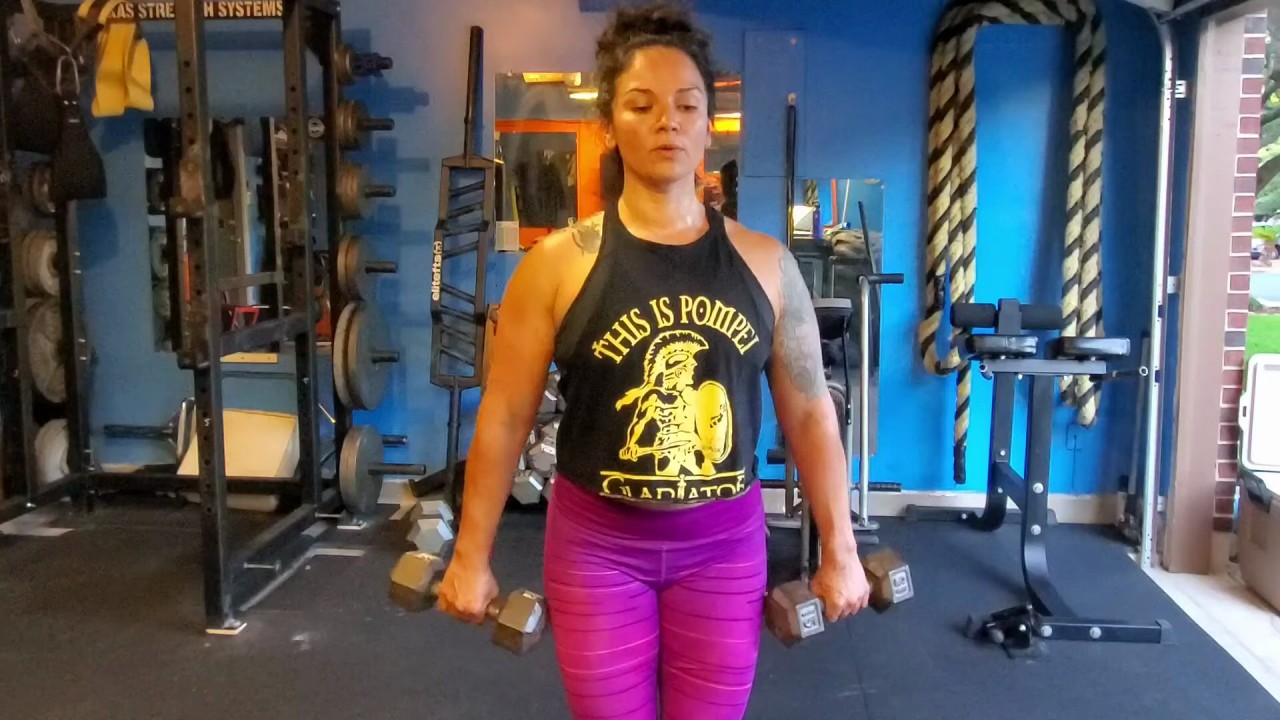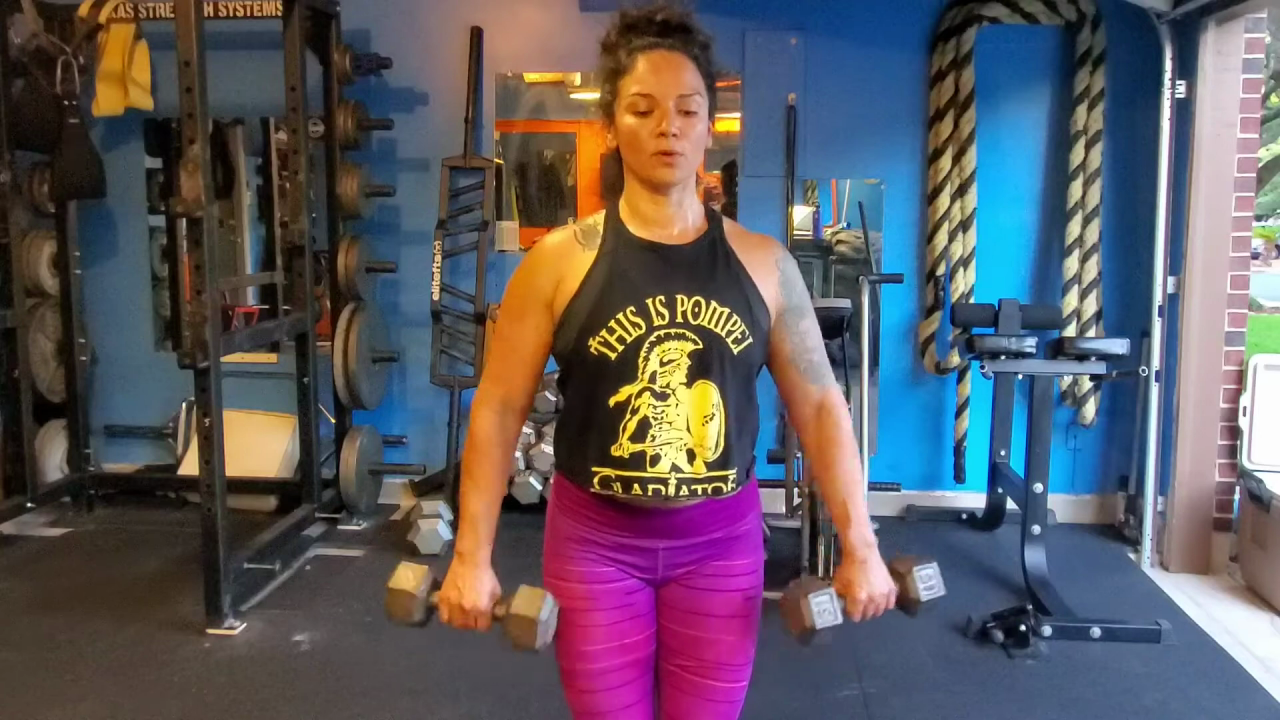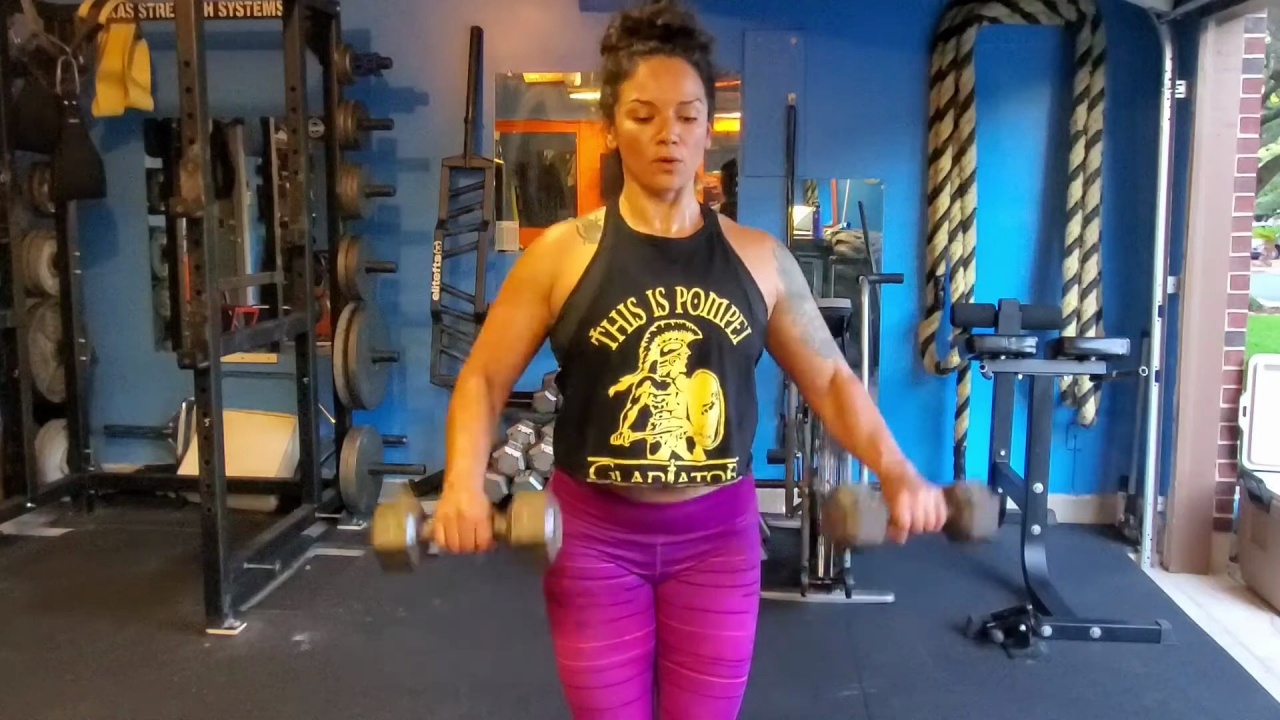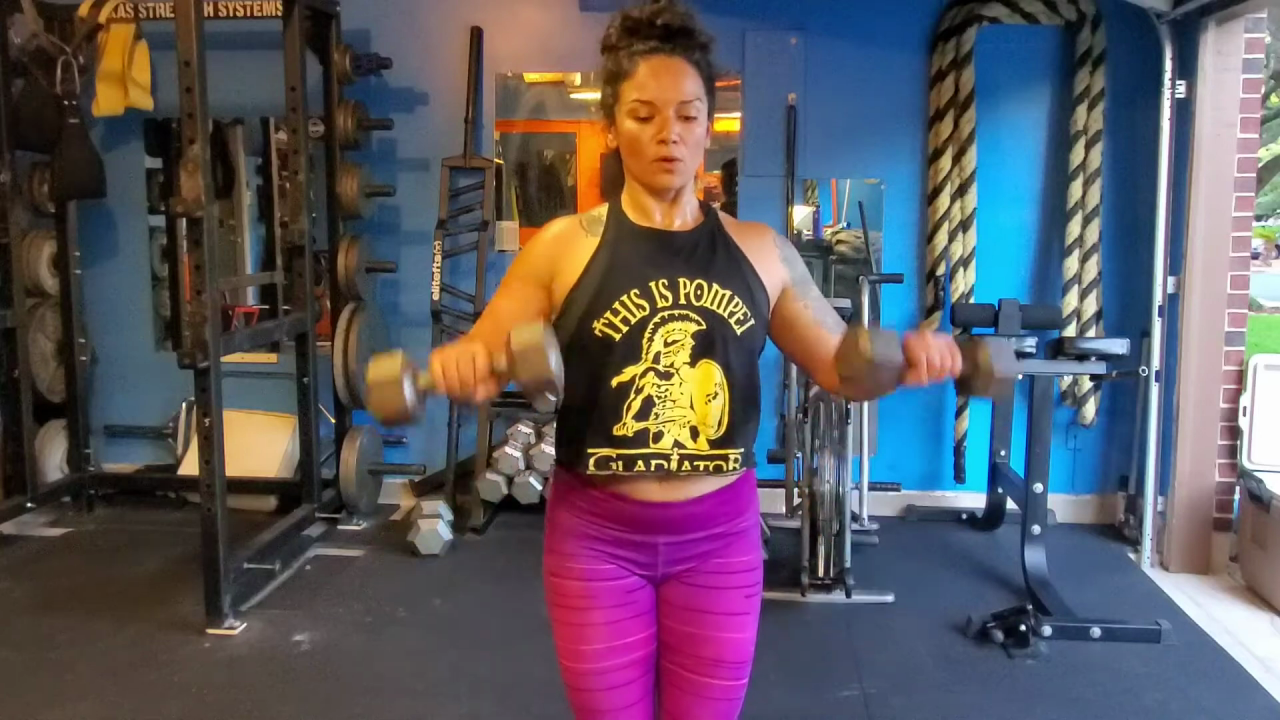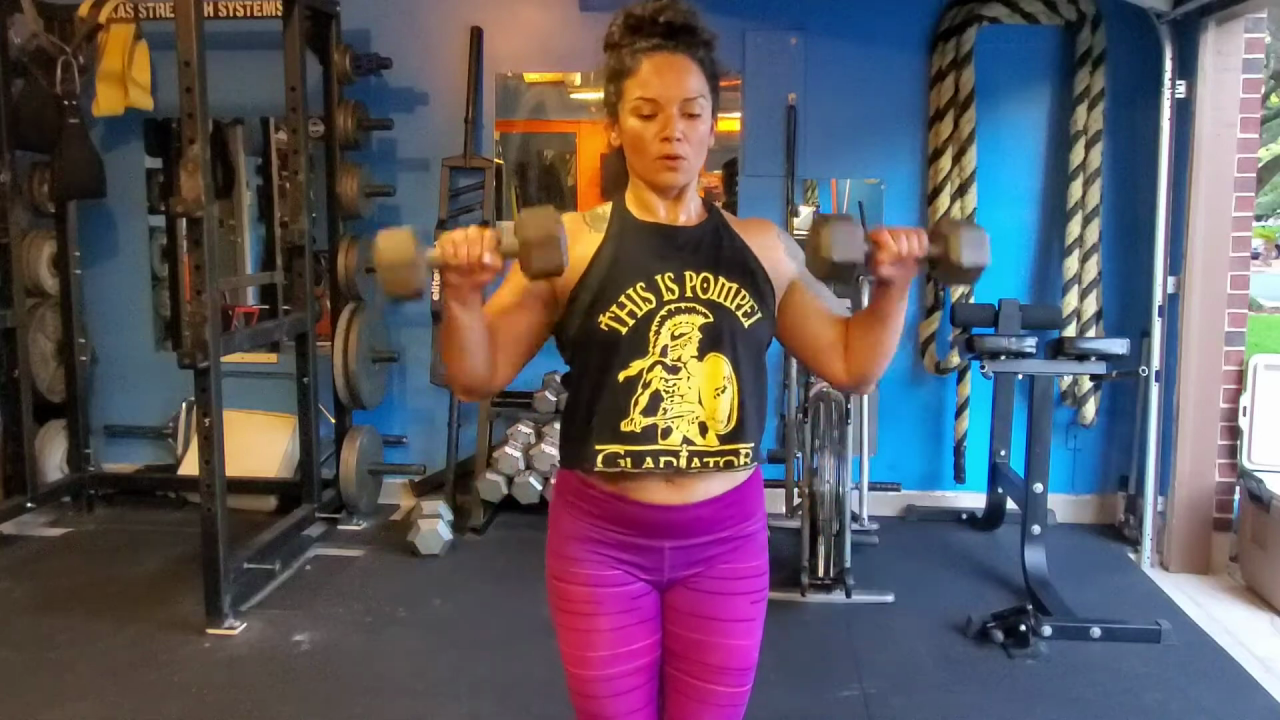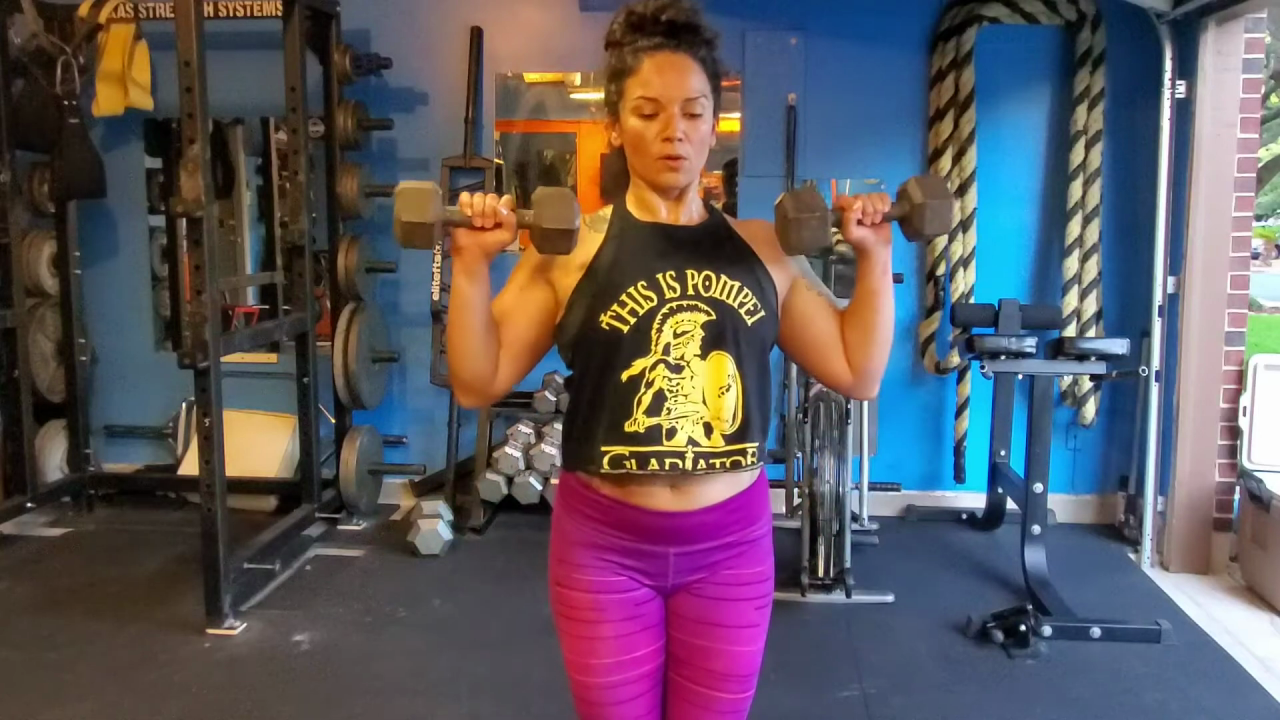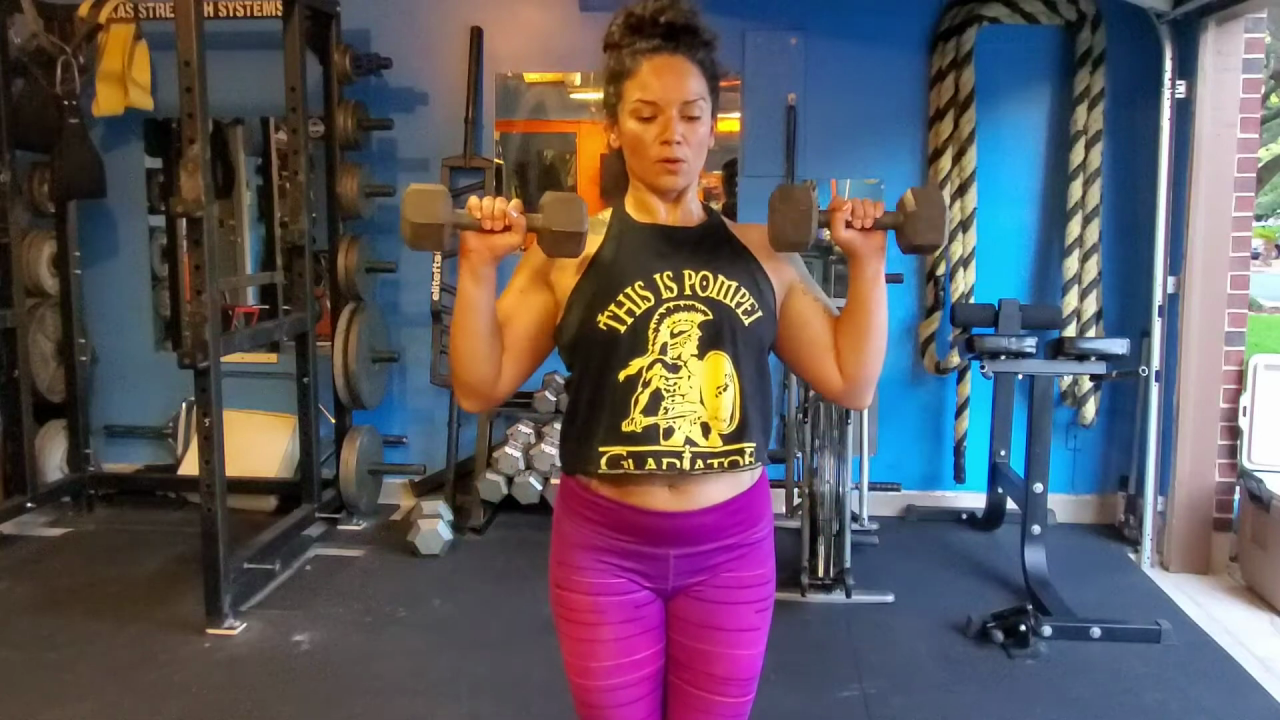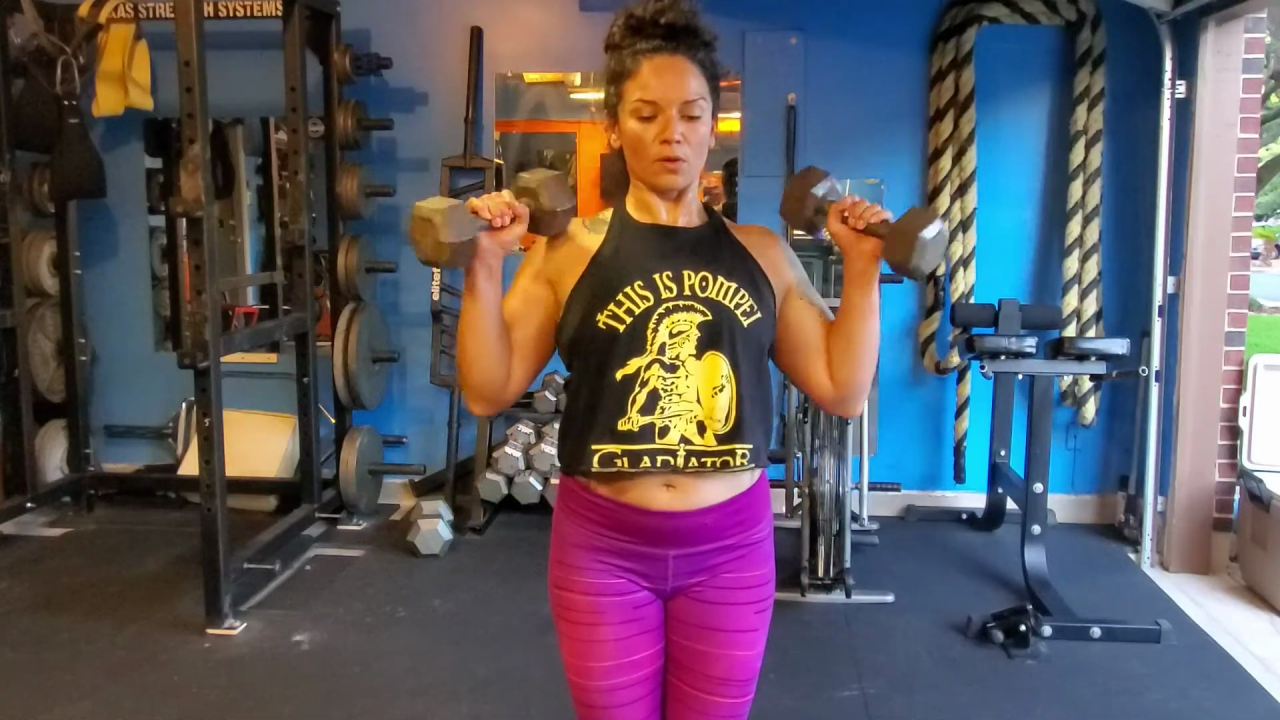
dt=0.2s
person 1, frame 1
left shoulder: (766, 262)
right shoulder: (559, 262)
left elbow: (810, 412)
right elbow: (504, 418)
left wrist: (839, 550)
right wrist: (472, 556)
left hip: (724, 544)
right hip: (597, 542)
person 1, frame 2
left shoulder: (764, 263)
right shoulder: (560, 259)
left elbow: (818, 404)
right elbow: (499, 409)
left wrist: (859, 545)
right wrist: (472, 554)
left hip: (720, 542)
right hip: (595, 539)
person 1, frame 3
left shoulder: (760, 257)
right shoulder: (563, 252)
left elbow: (830, 379)
right elbow: (481, 379)
left wrist: (898, 473)
right wrist: (463, 482)
left hip: (716, 534)
right hip: (595, 534)
person 1, frame 4
left shoulder: (759, 250)
right shoulder: (565, 246)
left elbow: (841, 363)
right elbow: (479, 361)
left wrist: (903, 361)
right wrist: (457, 367)
left hip: (719, 537)
right hip: (596, 537)
person 1, frame 5
left shoulder: (762, 246)
right shoulder: (570, 243)
left elbow: (848, 365)
right elbow: (477, 378)
left wrist: (891, 284)
right wrist: (462, 292)
left hip: (725, 537)
right hip: (601, 537)
person 1, frame 6
left shoulder: (764, 247)
right shoulder: (570, 247)
left elbow: (856, 373)
right elbow: (477, 383)
left wrist: (873, 256)
right wrist: (470, 265)
left hip: (731, 541)
right hip: (603, 541)
person 1, frame 7
left shoulder: (764, 251)
right shoulder: (566, 253)
left elbow: (852, 383)
right elbow: (479, 388)
left wrist: (866, 261)
right wrist: (477, 268)
left hip: (732, 544)
right hip: (603, 543)
person 1, frame 8
left shoulder: (763, 254)
right shoulder: (567, 249)
left elbow: (843, 391)
right elbow: (486, 392)
left wrist: (862, 266)
right wrist: (485, 266)
left hip: (731, 545)
right hip: (602, 544)
